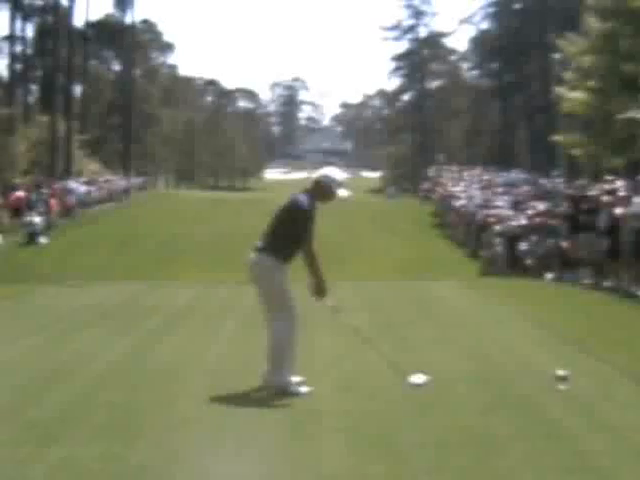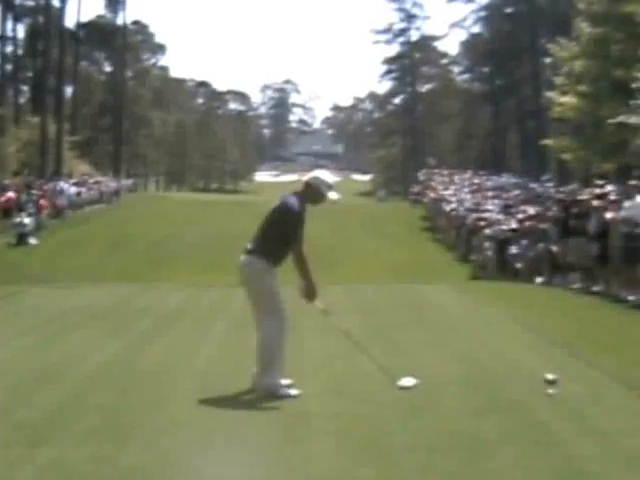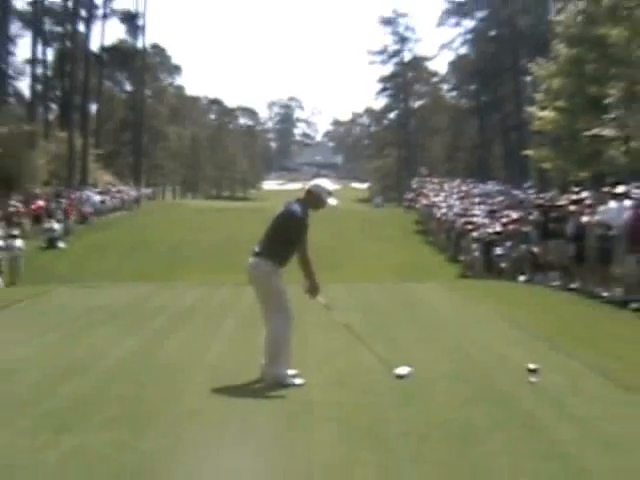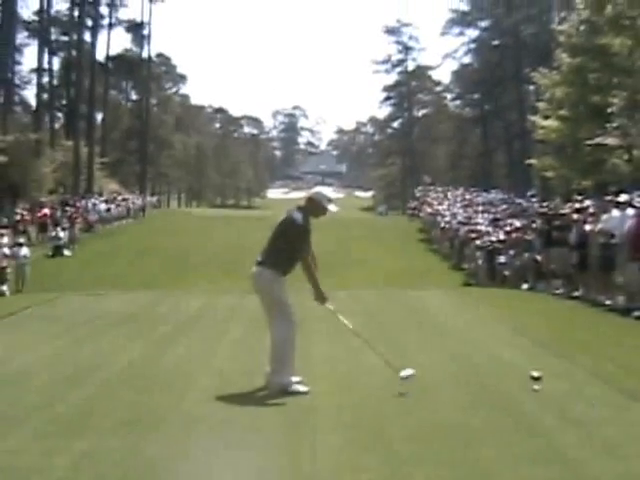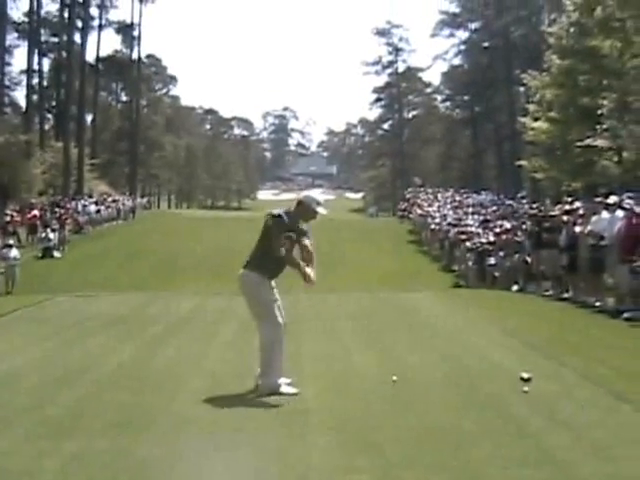
dt=0.2s
person 1, frame 1
left shoulder: (303, 202)
right shoulder: (303, 207)
left elbow: (305, 247)
right elbow: (307, 249)
left wrist: (316, 279)
right wrist: (319, 280)
left hip: (268, 262)
right hip: (268, 263)
left knee: (279, 318)
right knee: (284, 318)
left ankle: (275, 374)
right ankle: (279, 380)
person 1, frame 2
left shoulder: (293, 204)
right shoulder: (294, 210)
left elbow: (296, 250)
right elbow: (298, 252)
left wrist: (306, 281)
right wrist: (309, 283)
left hip: (257, 264)
right hip: (258, 266)
left knee: (269, 321)
right knee: (275, 320)
left ankle: (265, 376)
right ankle: (269, 383)
person 1, frame 3
left shoulder: (297, 210)
right shoulder: (297, 215)
left elbow: (301, 251)
right elbow: (302, 253)
left wrist: (309, 280)
right wrist: (312, 281)
left hip: (264, 266)
right hip: (265, 267)
left knee: (276, 317)
right knee: (281, 317)
left ankle: (272, 368)
right ankle: (276, 373)
person 1, frame 4
left shoulder: (301, 220)
right shoulder: (297, 222)
left elbow: (310, 255)
right elbow: (305, 260)
left wrist: (316, 286)
right wrist: (317, 289)
left hip: (270, 275)
right hip: (268, 276)
left knee: (281, 324)
right knee: (285, 324)
left ankle: (277, 375)
right ankle: (280, 381)
person 1, frame 5
left shoulder: (301, 229)
right shoulder: (278, 218)
left elbow: (308, 252)
right elbow: (279, 252)
left wrist: (309, 269)
right wrist: (302, 268)
left hip: (265, 279)
right hip: (254, 278)
left knee: (274, 325)
right knee: (272, 326)
left ankle: (268, 376)
right ankle: (269, 383)
